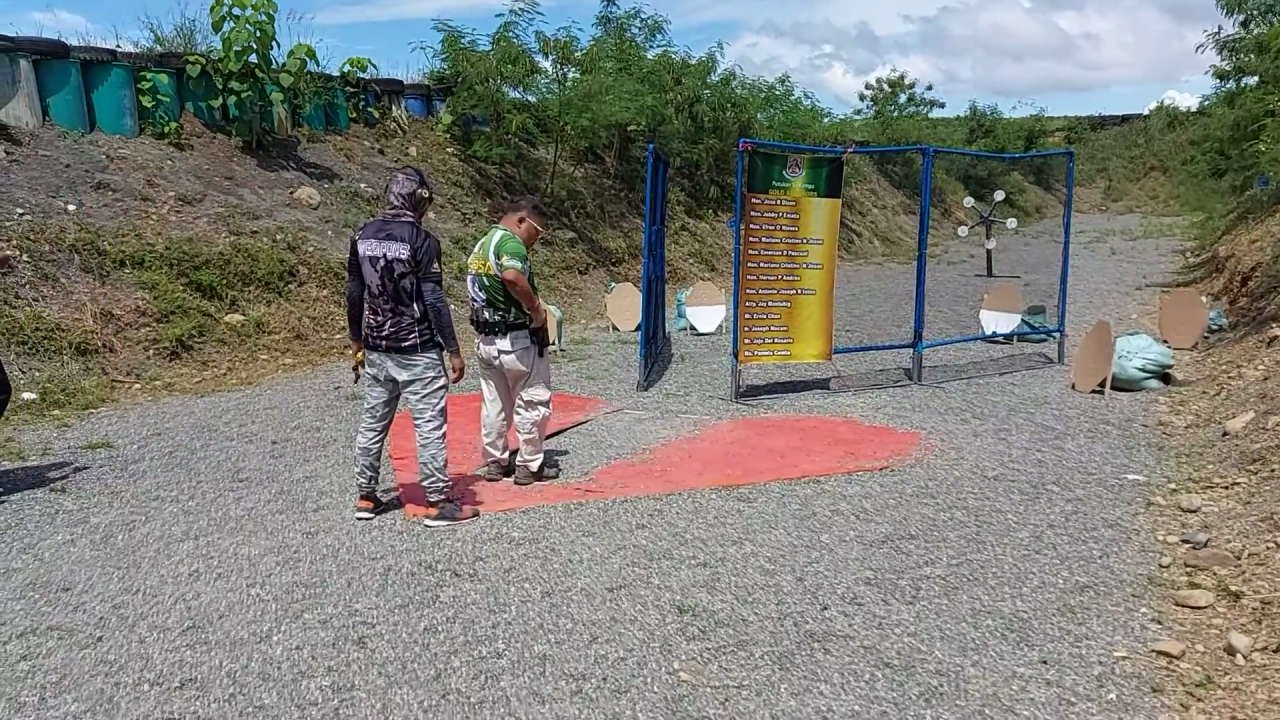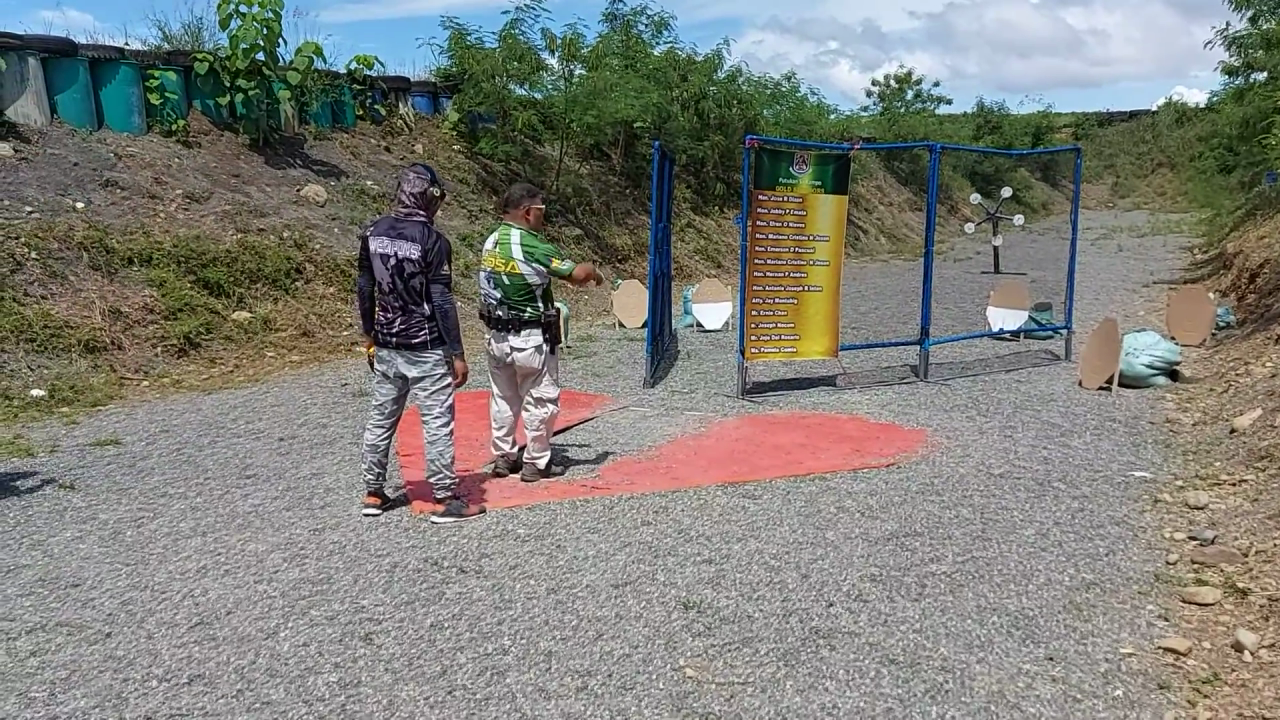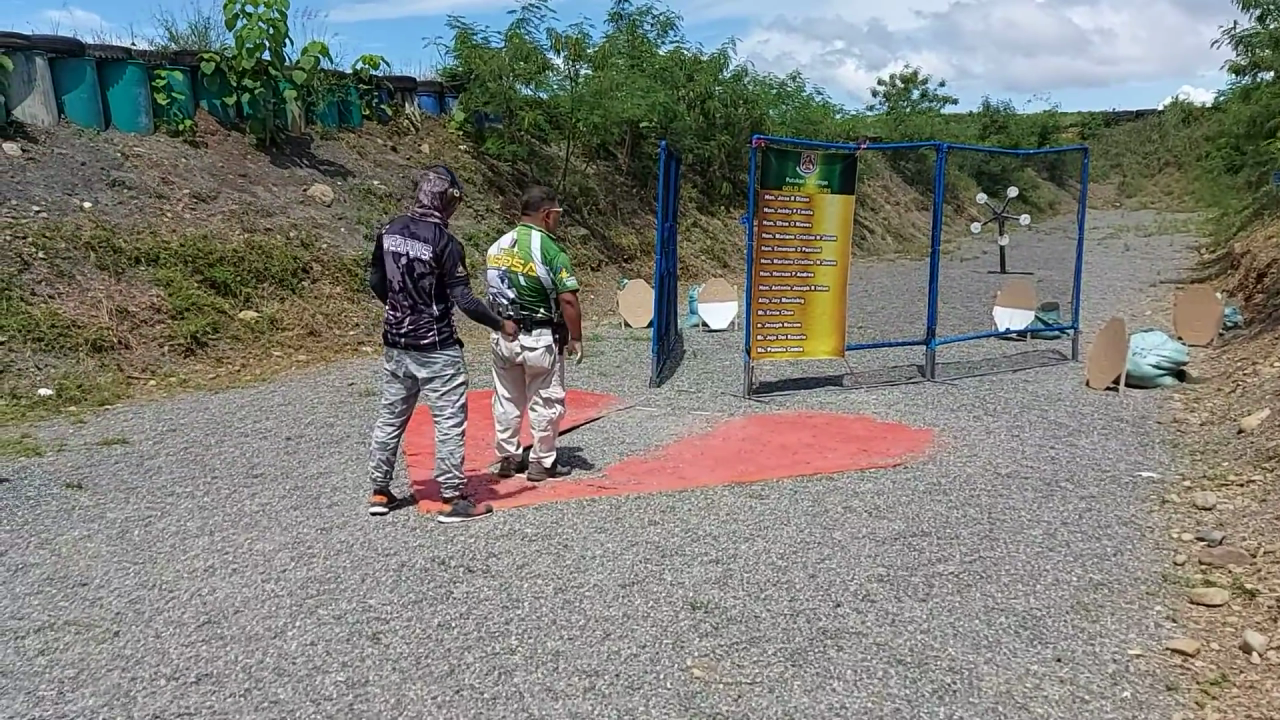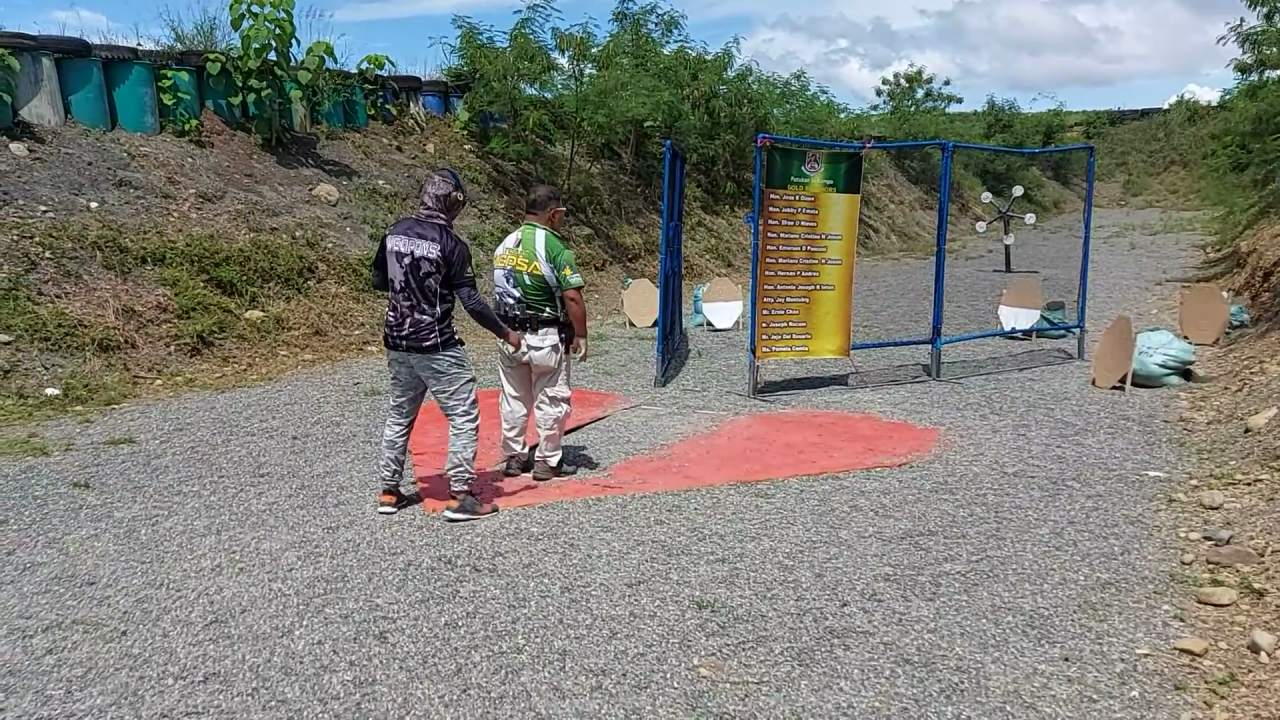
dt=0.5s
person 1, frame 1
left shoulder: (363, 236)
right shoulder: (422, 240)
left elbow: (354, 293)
right elbow: (434, 300)
left wrist: (357, 338)
right wrist: (453, 350)
left hip: (377, 348)
right hip: (417, 350)
left knee: (372, 422)
right knee: (430, 425)
left ankle: (366, 497)
right ankle: (438, 503)
person 1, frame 2
left shoulder: (374, 232)
right shoulder: (432, 241)
left elbow: (364, 288)
right elbow: (442, 302)
left wrist: (370, 334)
right wrist: (457, 354)
left hip: (387, 345)
right hip: (426, 348)
left knee: (380, 419)
right knee: (437, 422)
left ankle: (373, 494)
right ankle: (445, 500)
person 1, frame 3
left shoulder: (390, 231)
right shoulder: (444, 243)
left elbow: (377, 283)
right elbow: (465, 300)
right wrist: (501, 324)
left hip: (397, 343)
right hip: (436, 347)
left knee: (390, 416)
right knee: (449, 421)
left ankle: (379, 492)
right ankle: (454, 499)
person 1, frame 4
left shoulder: (395, 232)
right shoulder: (450, 244)
left elbow: (378, 281)
right elbow: (472, 301)
right wrist: (505, 333)
left hip: (398, 343)
right hip: (437, 346)
left knee: (399, 416)
right knee: (463, 416)
left ankle: (389, 492)
right ankle: (461, 497)
person 2, frame 1
left shoulder: (481, 246)
right shoulder: (510, 243)
right elbow: (512, 277)
right wrist: (536, 306)
left hip: (486, 339)
right hip: (518, 339)
left knee: (494, 404)
right knee: (532, 403)
left ankle: (494, 462)
right ankle: (529, 466)
person 2, frame 2
left shoulder: (492, 241)
right shoulder: (531, 245)
right elbow: (576, 274)
right wrist: (594, 272)
left hip: (497, 336)
right hip: (530, 338)
left knee: (503, 399)
right knee: (540, 401)
left ankle: (503, 458)
right ankle: (536, 463)
person 2, frame 3
left shoulder: (499, 245)
right shoulder: (549, 249)
left elbow: (493, 288)
right elbow: (568, 299)
right wrist: (575, 338)
left hip: (502, 336)
right hip: (539, 338)
left knee: (506, 400)
right knee: (546, 402)
left ankle: (508, 459)
right ankle: (542, 463)
person 2, frame 4
left shoulder: (505, 245)
right shoulder: (554, 246)
left elbow: (500, 289)
right elbow: (572, 296)
right wrist: (581, 334)
right hip: (545, 337)
left knee: (513, 398)
right knee: (552, 401)
left ankle: (513, 458)
right ankle: (548, 462)
